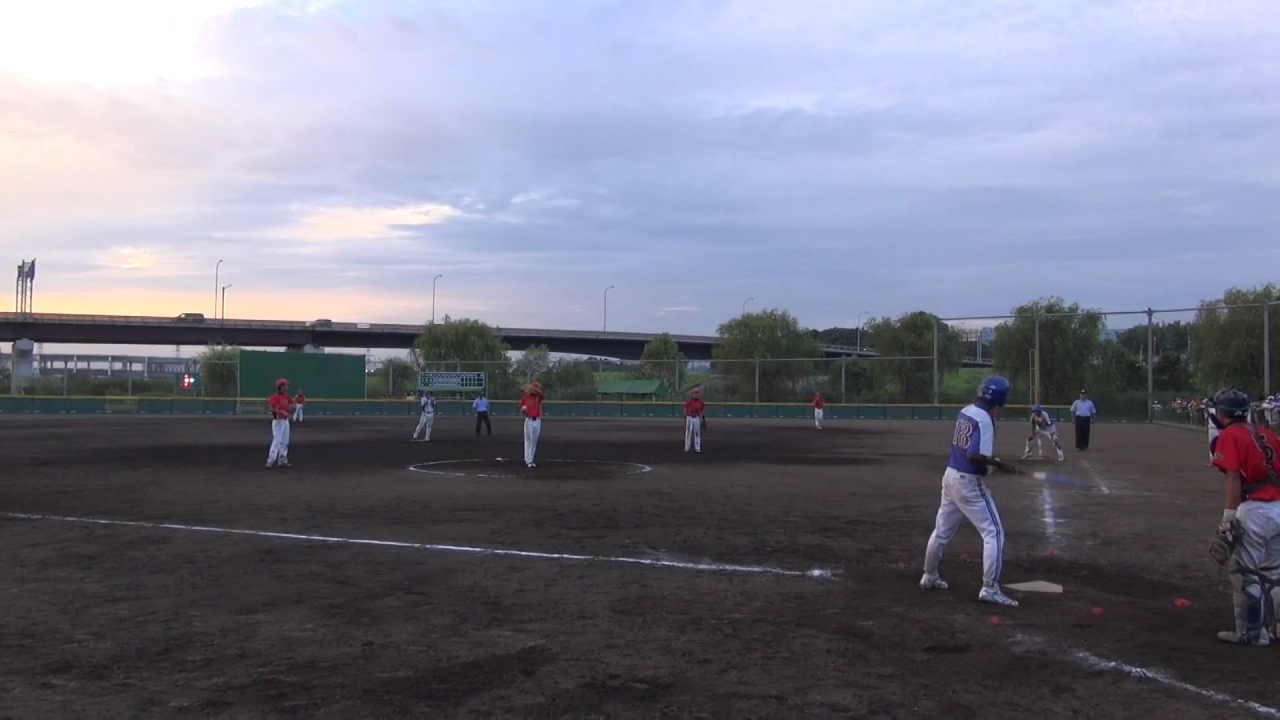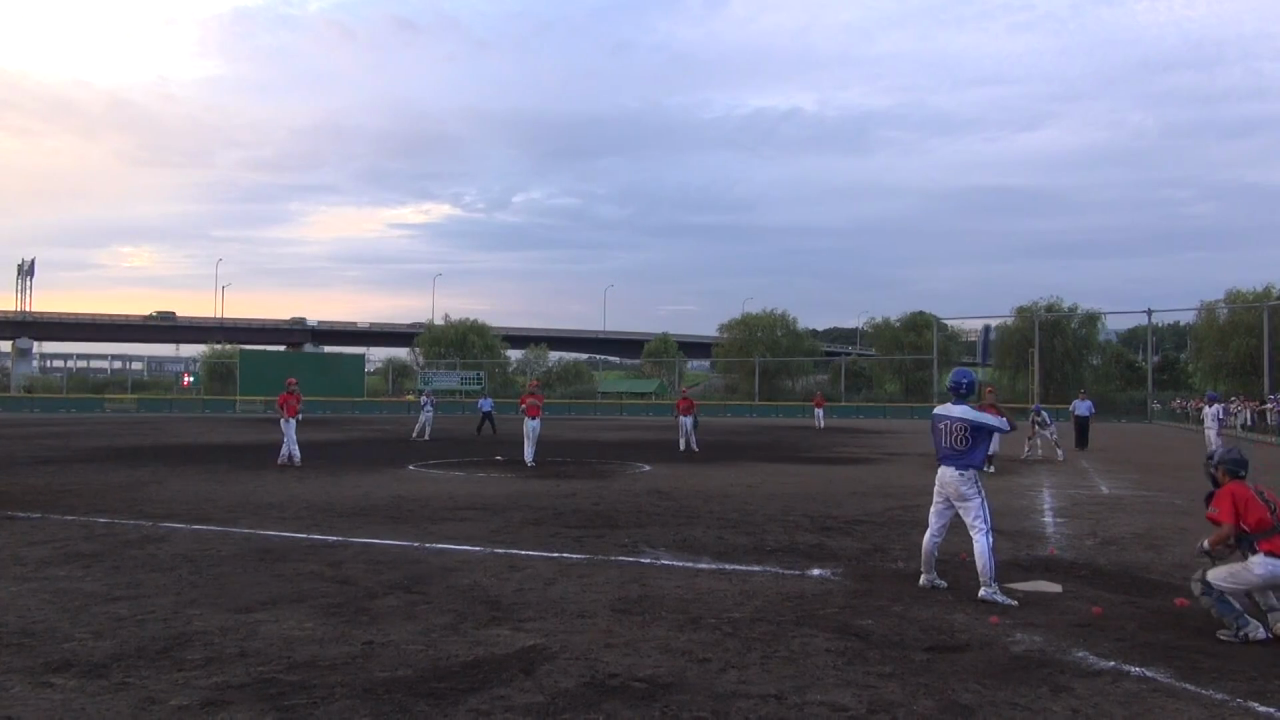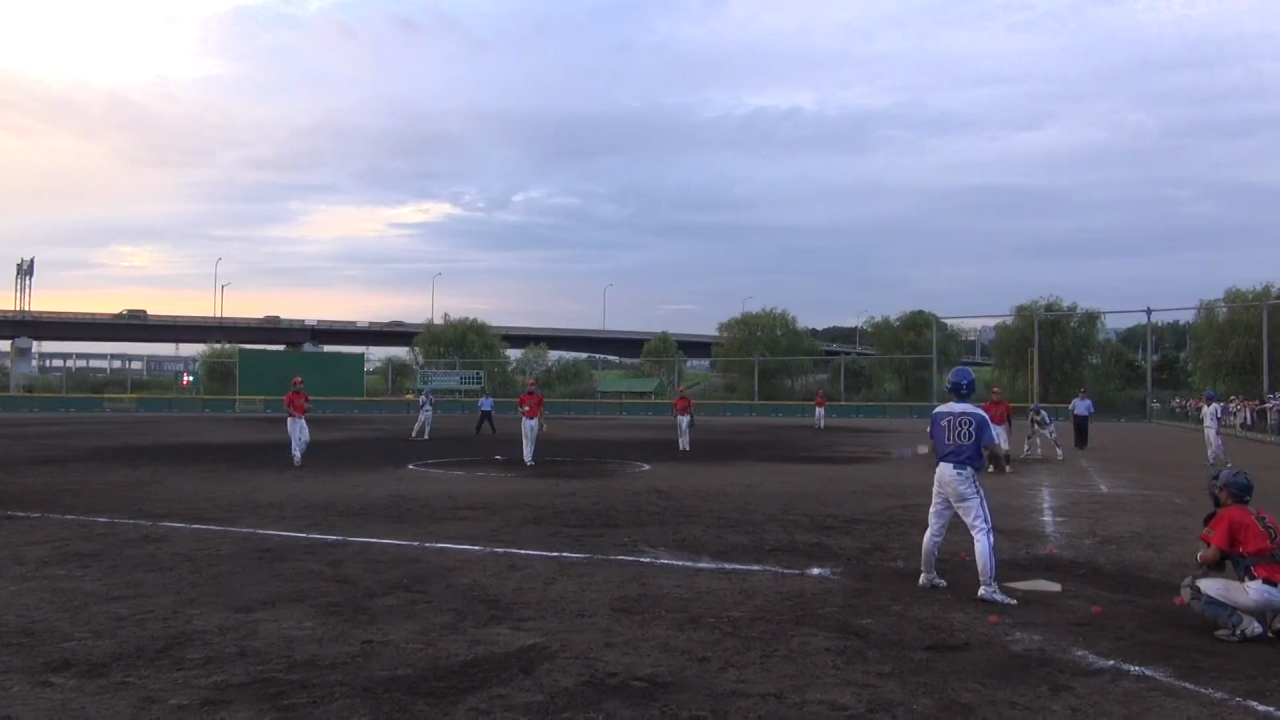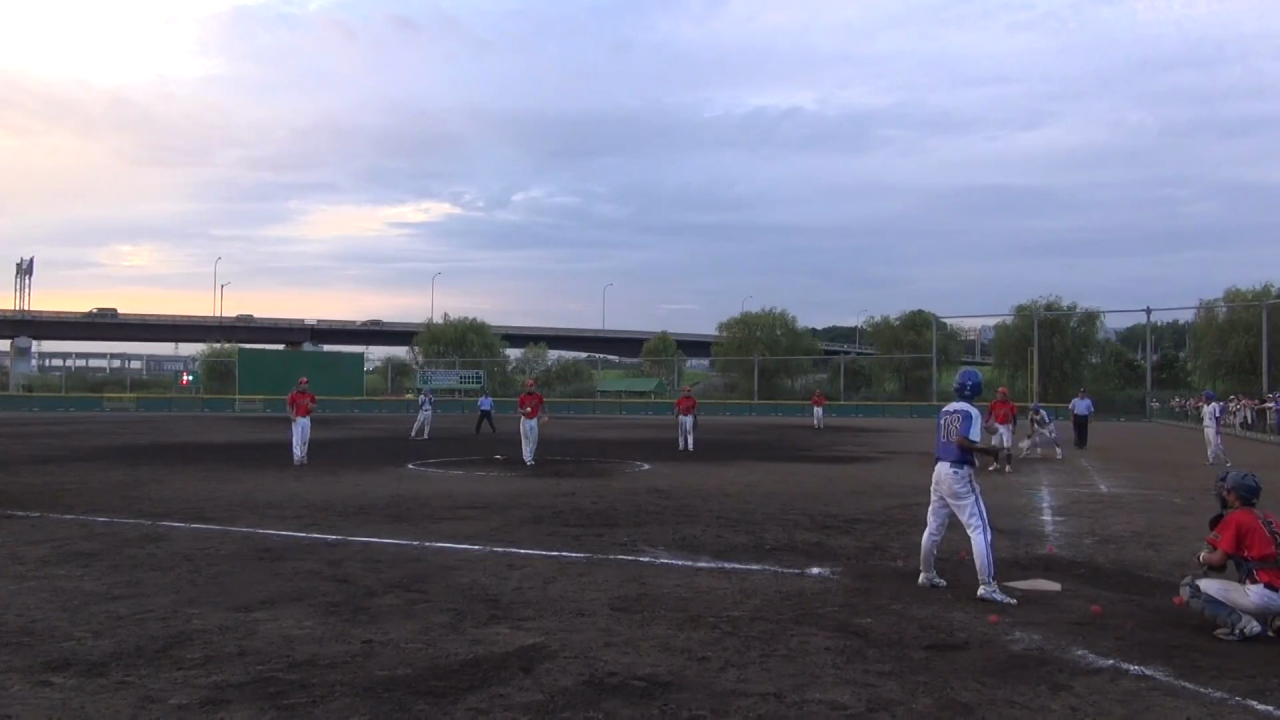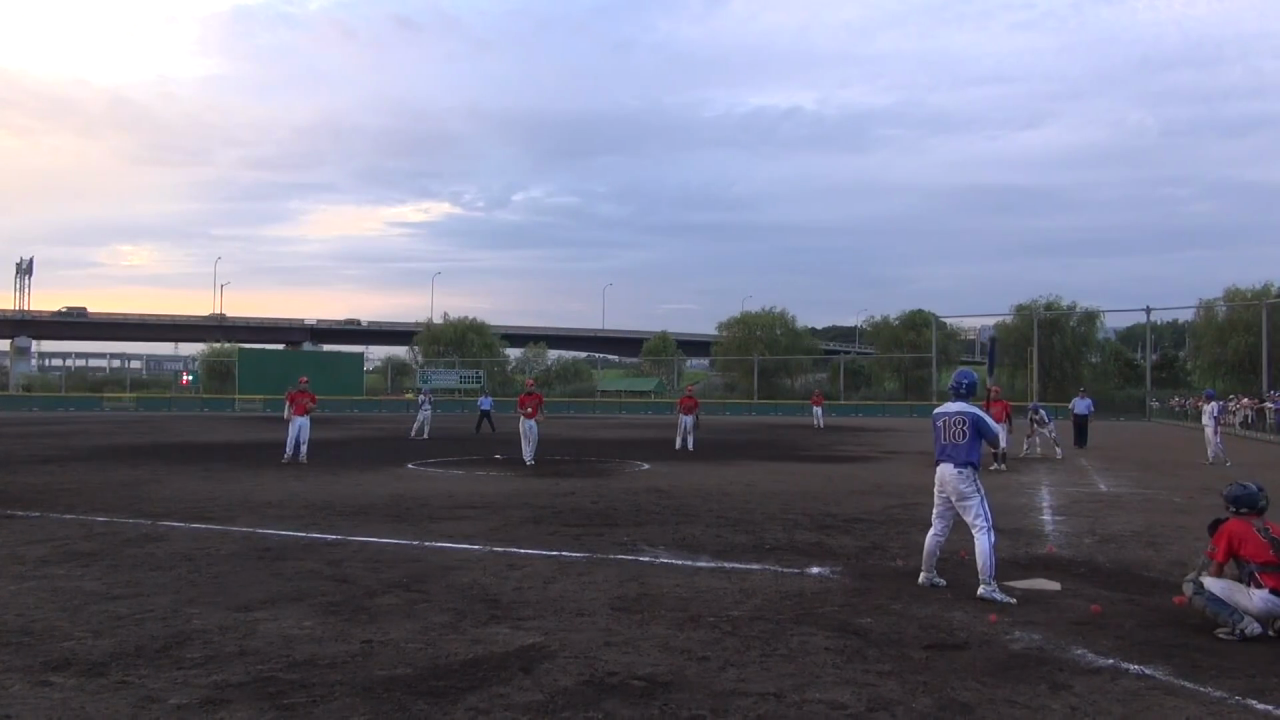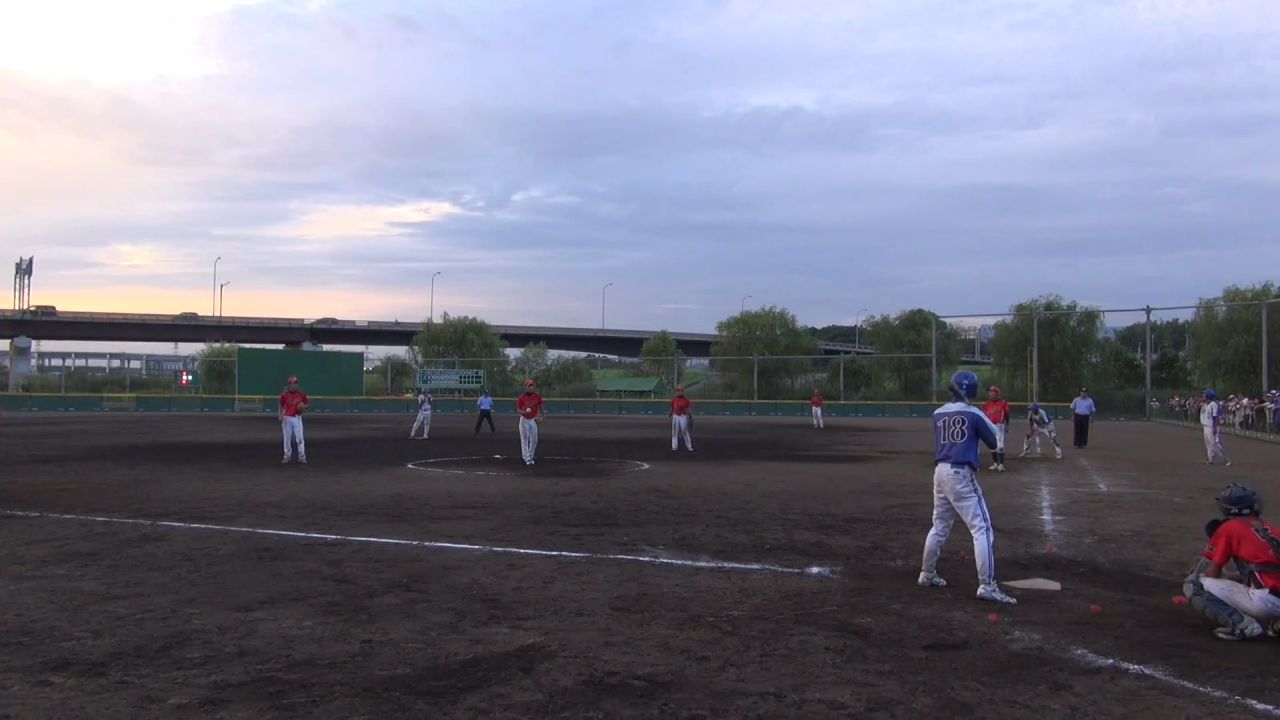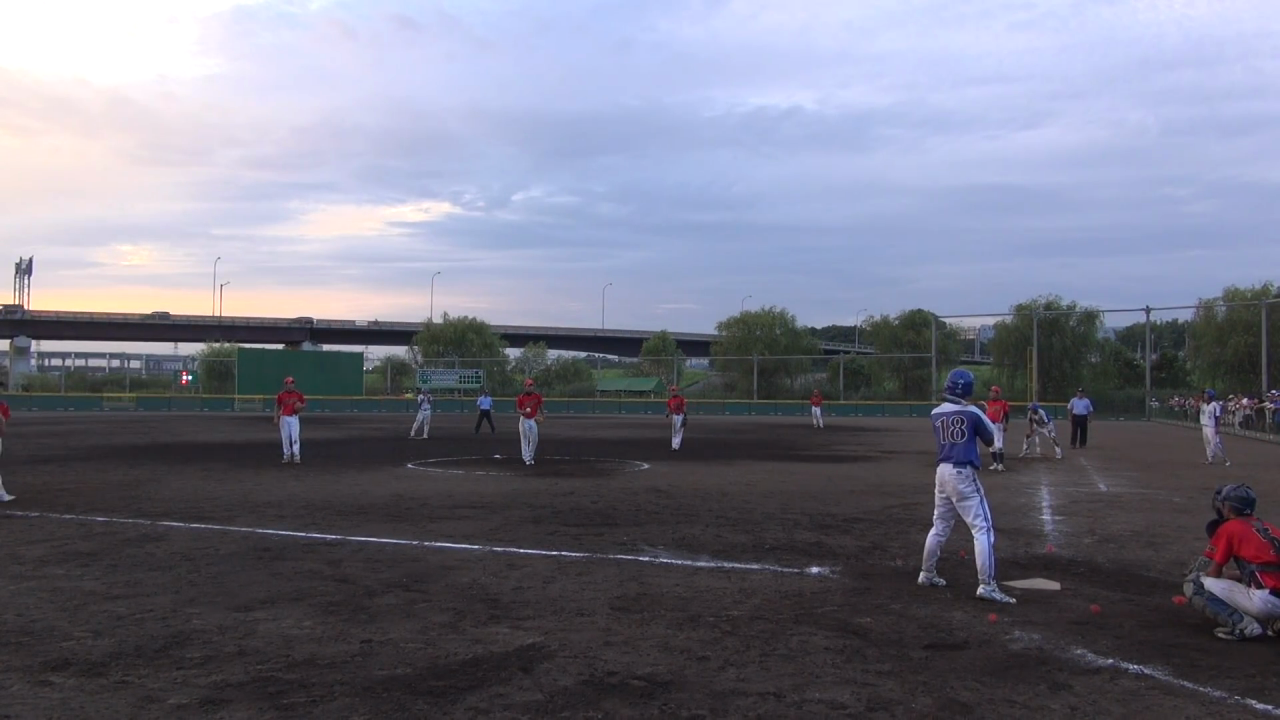
dt=0.5s
person 1, frame 1
left shoulder: (965, 412)
right shoulder: (984, 420)
right elbow: (974, 456)
left wrist: (994, 461)
right wrist: (998, 464)
left hip: (950, 476)
right hip: (968, 482)
left knee: (942, 530)
right knee: (993, 534)
left ankle: (929, 576)
right ankle: (990, 589)
person 1, frame 2
left shoulder: (937, 412)
right shoulder: (976, 417)
right elbow: (1011, 427)
right wrist: (996, 408)
left hip: (943, 475)
right hip: (966, 479)
left knee: (935, 528)
right knee: (981, 533)
left ankle: (927, 576)
right ankle: (988, 588)
person 1, frame 3
left shoulder: (938, 412)
right shoulder: (979, 416)
left elbow: (934, 445)
right elbow: (989, 449)
left hip: (942, 472)
right hip: (965, 475)
left knee: (935, 527)
right knee: (982, 532)
left ankle: (927, 575)
right ankle: (988, 587)
person 1, frame 4
left shoulder: (945, 411)
right shoulder: (970, 412)
right elbow: (961, 441)
left wrist: (977, 449)
right wrist: (985, 450)
left hip: (940, 471)
right hip: (959, 474)
left knee: (934, 526)
right knee: (979, 530)
left ankle: (927, 575)
right ankle: (987, 586)
person 1, frame 5
left shoulder: (938, 413)
right shoulder: (974, 414)
right elbow: (995, 444)
right wrist: (986, 423)
left hip: (942, 472)
right hip: (964, 475)
left knee: (939, 526)
right knee: (983, 530)
left ankle: (927, 574)
right ankle: (987, 586)
person 1, frame 6
left shoulder: (938, 413)
right shoulder: (973, 414)
right elbow: (992, 444)
left hip: (941, 472)
right hip: (961, 475)
left knee: (939, 526)
right knee: (982, 530)
left ankle: (927, 574)
right ankle: (987, 586)
person 1, frame 7
left shoulder: (936, 413)
right shoulder: (972, 412)
right elbow: (989, 441)
left hip: (942, 472)
right hip: (963, 474)
left knee: (940, 527)
right knee: (982, 530)
left ankle: (927, 574)
right ankle: (987, 586)
person 2, frame 1
left shoulder: (1230, 435)
left elbow: (1234, 480)
left wrist: (1228, 519)
left hip: (1256, 510)
left knee: (1242, 572)
left ankle: (1251, 633)
person 2, frame 2
left shoulder: (1227, 491)
right shoulder: (1260, 492)
left elbow: (1227, 530)
left wrist: (1205, 545)
right wrist: (1233, 544)
left knee: (1202, 583)
right knee: (1252, 579)
left ankle: (1247, 630)
person 2, frame 3
left shoulder: (1227, 515)
right shoulder: (1263, 516)
left elbow: (1212, 555)
left wrist: (1199, 557)
right wrist: (1227, 554)
left hip: (1260, 593)
left knee: (1190, 588)
left ankle: (1243, 625)
person 2, frame 4
left shoulder: (1235, 518)
left elbow: (1219, 559)
left wrist: (1202, 556)
right wrist: (1233, 553)
left hip: (1260, 596)
left knee: (1189, 587)
left ankle: (1241, 624)
person 2, frame 5
left shoulder: (1230, 527)
left elbow: (1215, 573)
left wrist: (1204, 574)
right wrist: (1231, 573)
left hip: (1262, 600)
left knee: (1192, 583)
left ankle: (1242, 624)
person 2, frame 6
left shoulder: (1228, 527)
left elbow: (1213, 574)
right wrist: (1229, 576)
left hip: (1263, 601)
left knee: (1193, 584)
left ankle: (1243, 625)
person 2, frame 7
left shoulder: (1228, 528)
left elbow: (1213, 573)
right wrist: (1229, 574)
left hip: (1263, 602)
left knee: (1193, 584)
left ankle: (1243, 625)
